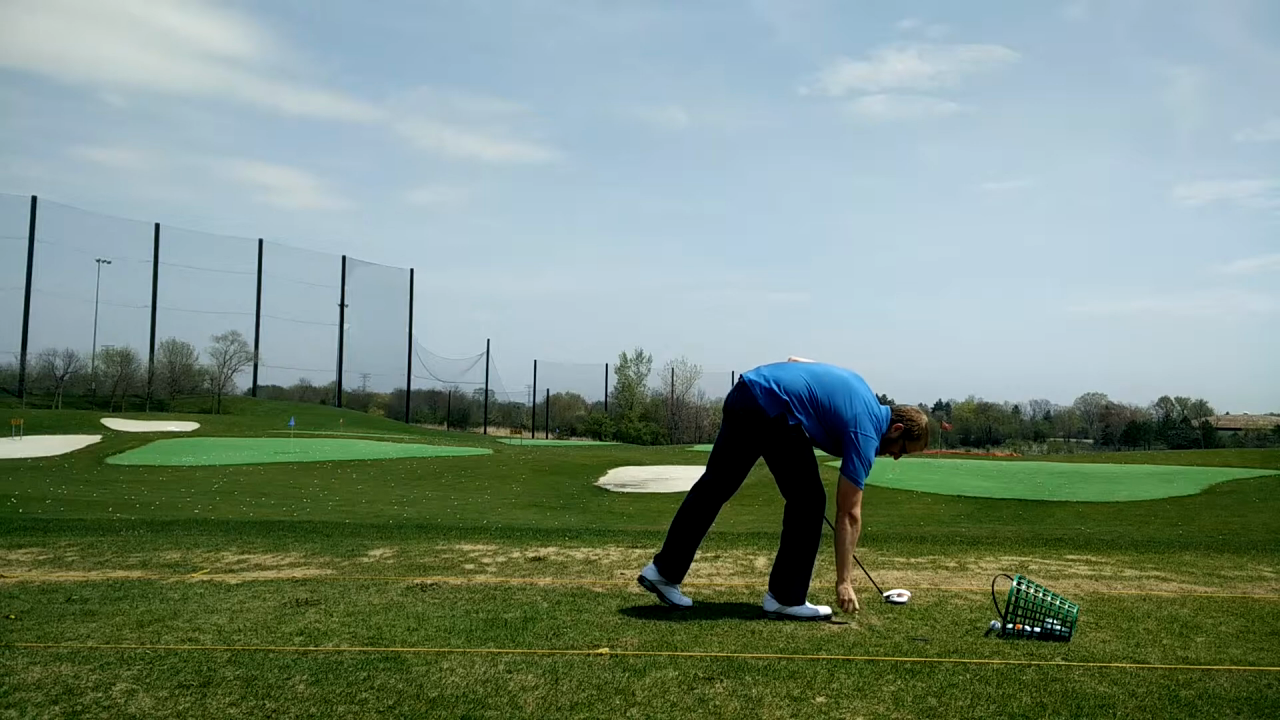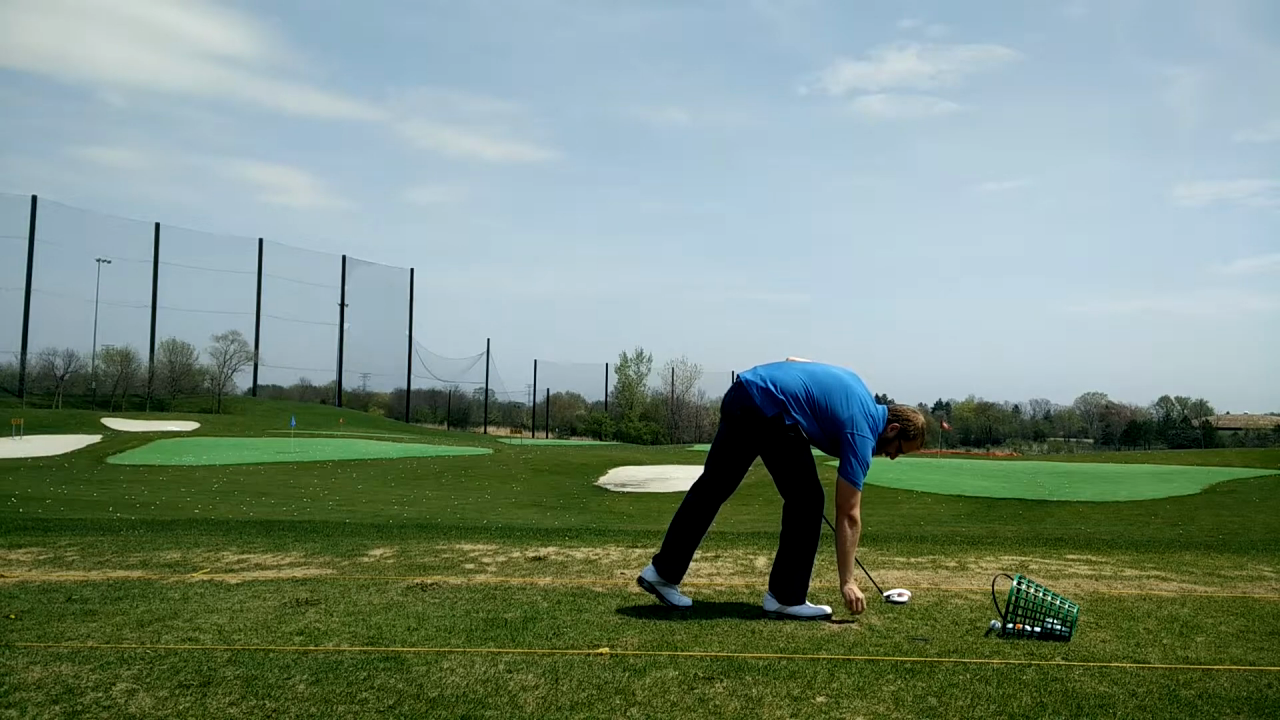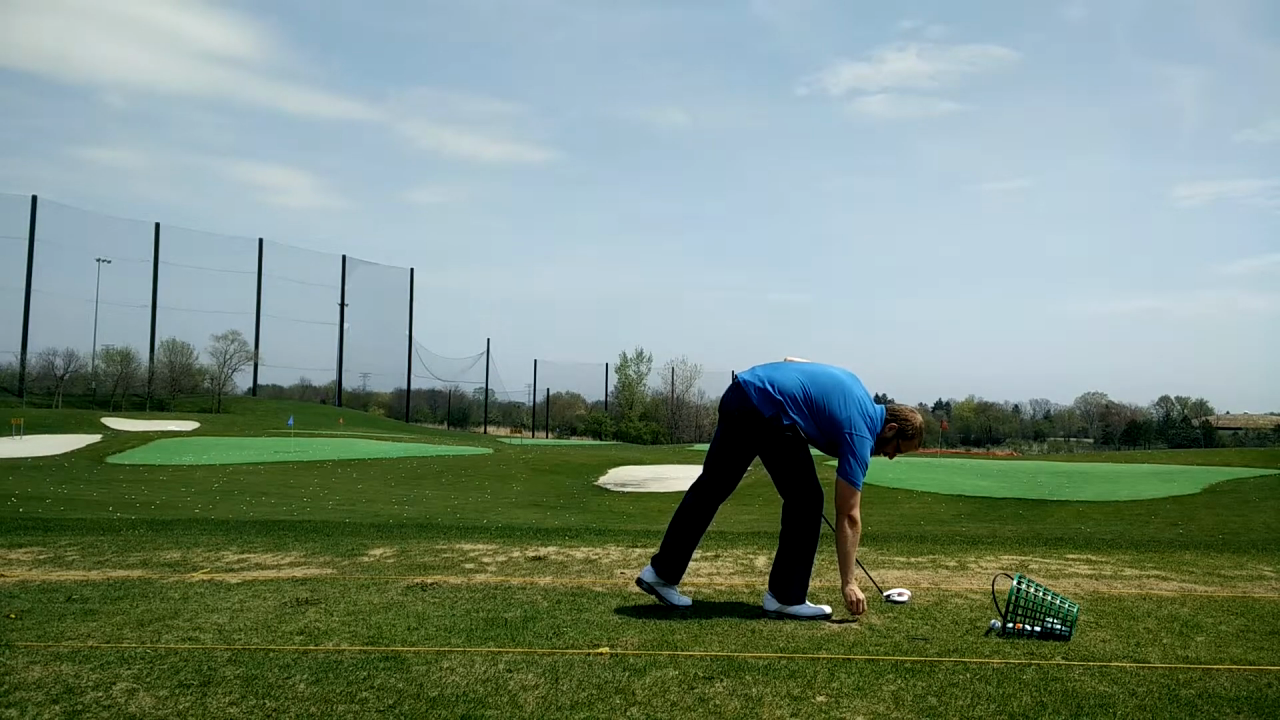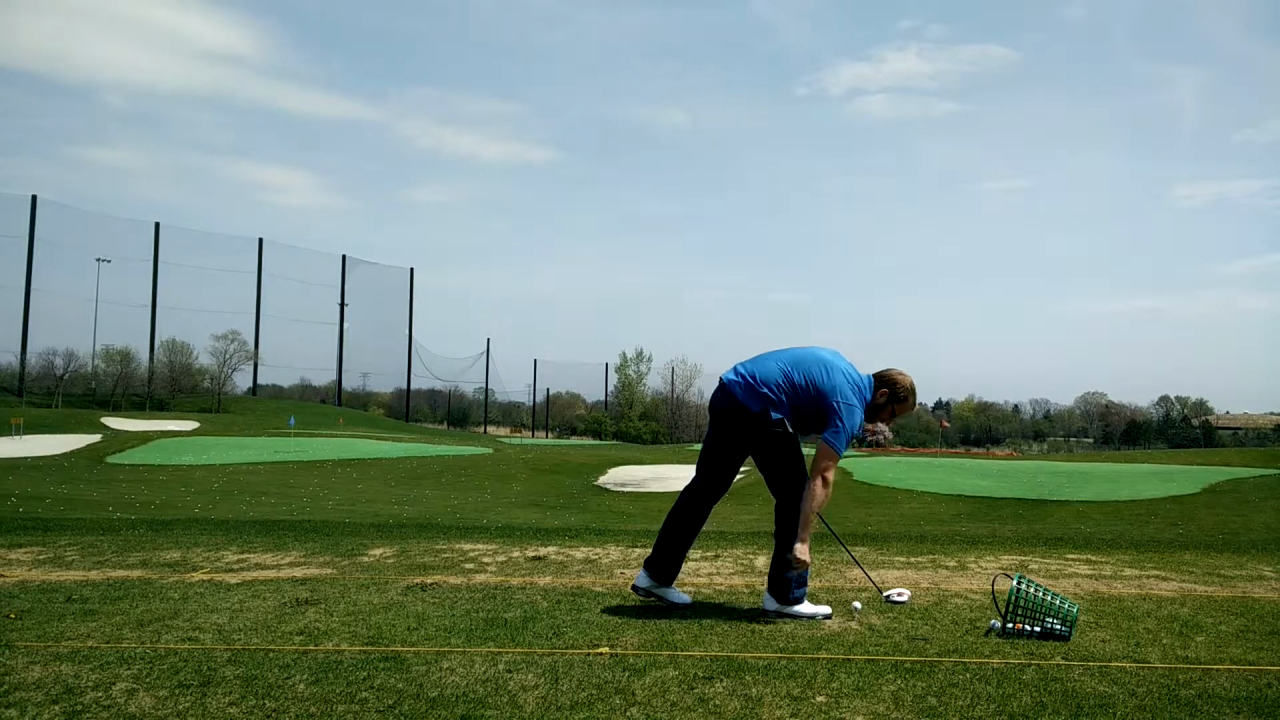
dt=0.4s
person 1, frame 1
left shoulder: (863, 395)
right shoulder: (865, 432)
left elbow: (794, 361)
right elbow: (849, 514)
right wrist: (843, 581)
left hip: (745, 395)
right hip: (773, 412)
left knee: (713, 487)
right knee: (808, 503)
left ankle: (664, 570)
right ankle: (786, 598)
person 1, frame 2
left shoulder: (859, 394)
right shoulder: (861, 432)
left elbow: (793, 361)
right elbow: (848, 515)
right wrist: (848, 581)
left hip: (742, 394)
right hip: (771, 412)
left knee: (711, 488)
right knee: (806, 501)
left ankle: (662, 572)
right ankle: (786, 597)
person 1, frame 3
left shoulder: (855, 389)
right shoulder: (860, 432)
left elbow: (791, 361)
right elbow: (848, 516)
right wrist: (849, 582)
left hip: (740, 395)
right hip: (769, 413)
left knee: (710, 488)
right knee: (806, 501)
left ankle: (661, 572)
right ankle: (786, 597)
person 1, frame 4
left shoulder: (843, 368)
right shoulder: (849, 405)
left elbow: (786, 367)
right elbow: (821, 478)
right wrist: (802, 541)
left hip: (728, 394)
right hip: (759, 410)
left knee: (704, 488)
right knee: (795, 496)
left ankle: (655, 574)
right ankle: (785, 596)
